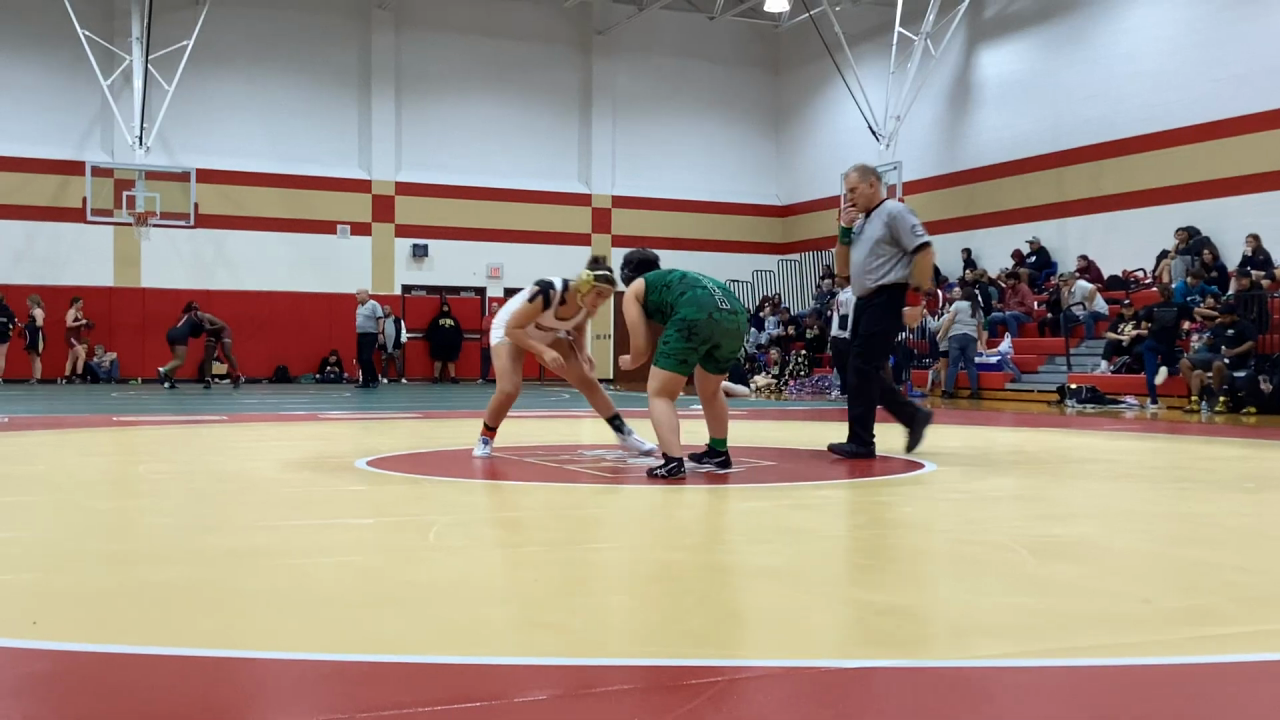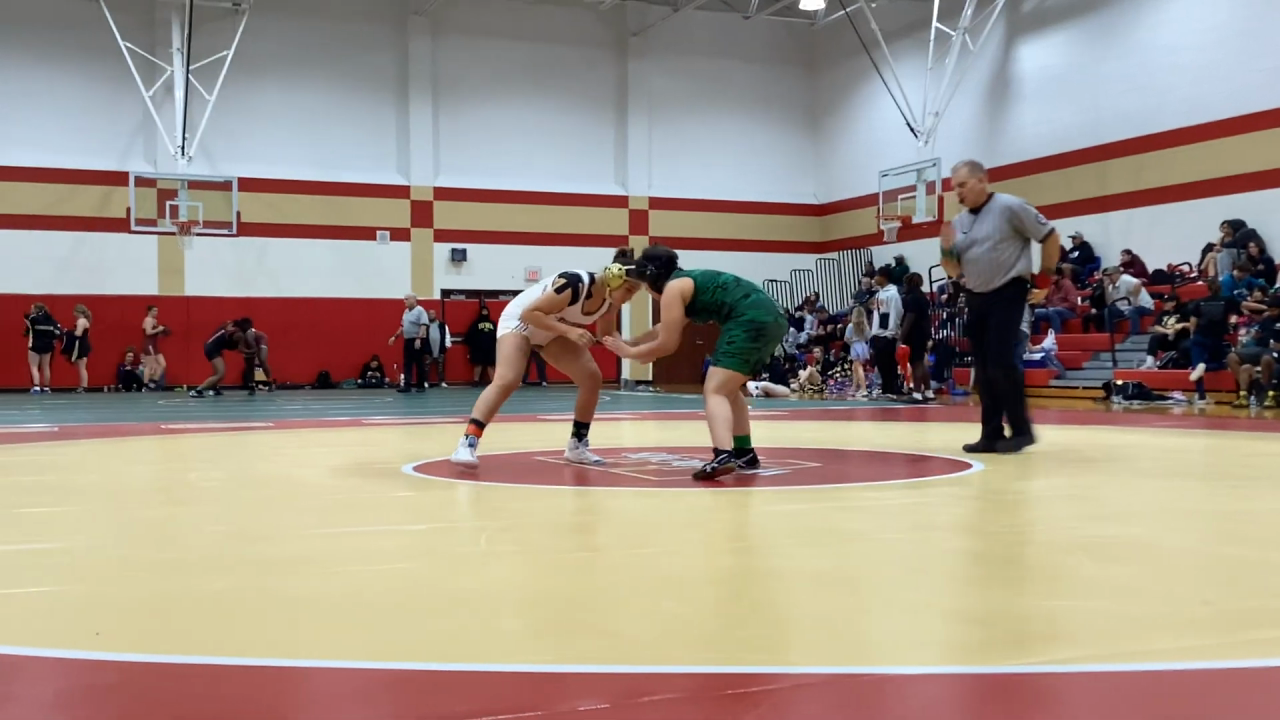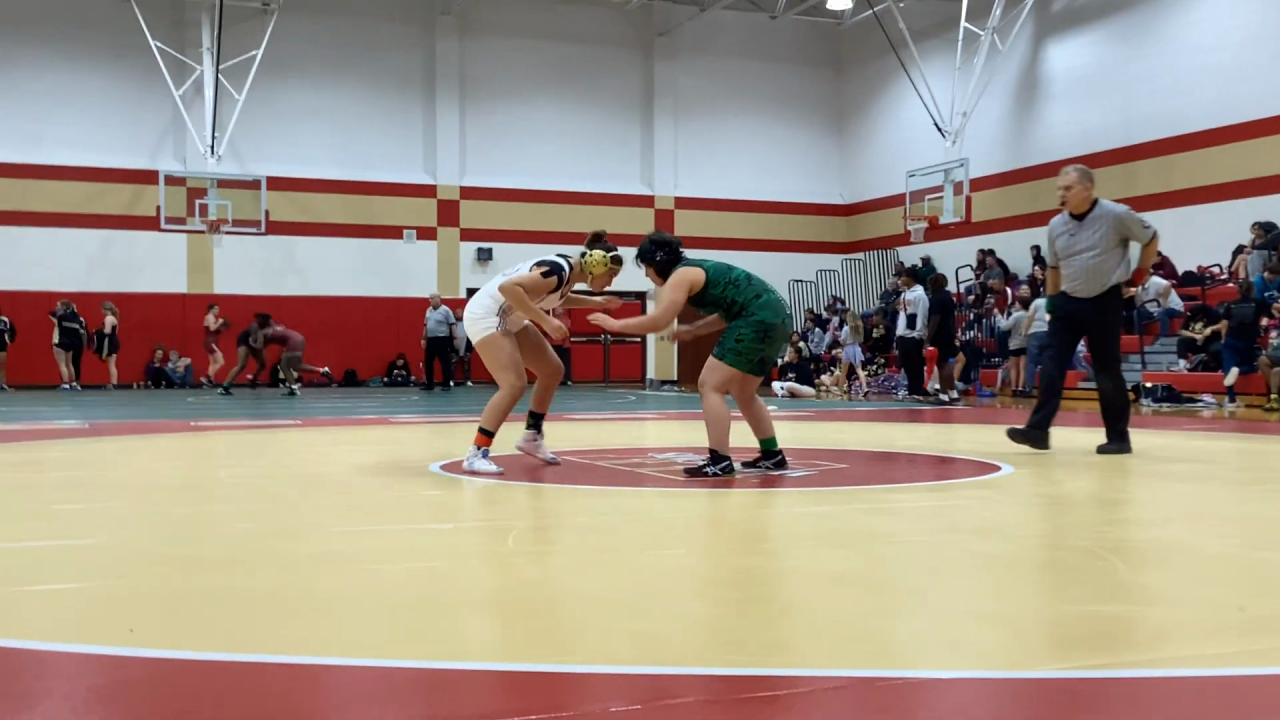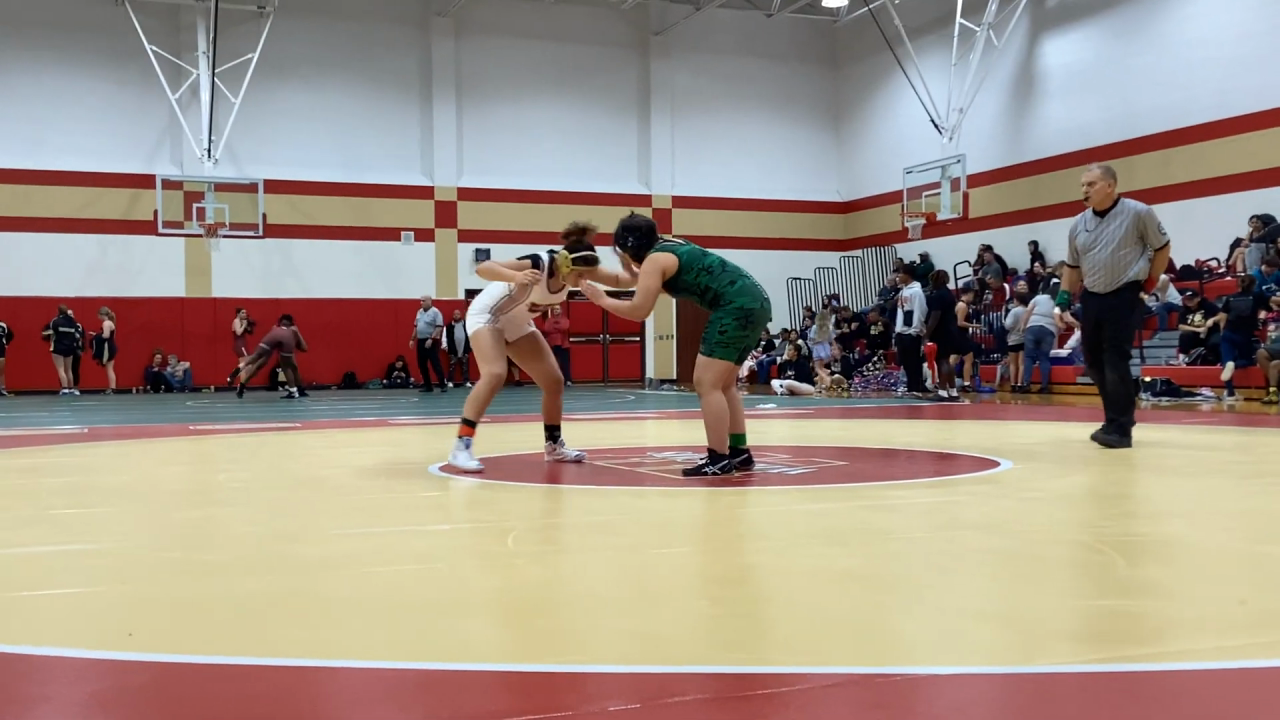
dt=0.5s
person 1, frame 1
left shoulder: (894, 213)
right shoulder: (859, 222)
left elbow: (924, 252)
right elbow: (842, 270)
left wrist: (913, 298)
right wrist: (844, 231)
left hip: (886, 300)
right hip: (865, 302)
left knee: (862, 370)
right knee: (868, 371)
left ankle: (861, 441)
right ankle: (912, 415)
person 1, frame 2
left shoulder: (1011, 207)
right shoulder: (960, 221)
left elbow: (1051, 238)
right elbow: (953, 270)
left wrist: (1043, 278)
right wrist: (946, 249)
left hip: (1007, 295)
right hip: (976, 298)
left knee: (1001, 362)
right knee: (984, 367)
left ankle: (1021, 430)
right ankle: (992, 435)
person 1, frame 3
left shoulder: (1116, 215)
right shoulder: (1056, 225)
left elbow: (1151, 239)
left wrist: (1138, 277)
right wrist: (1050, 301)
left hip: (1105, 303)
right hip: (1067, 303)
left knee: (1107, 370)
right knee: (1053, 365)
left ankle: (1118, 437)
right ankle: (1037, 429)
person 1, frame 4
left shoulder: (1138, 213)
right shoulder: (1079, 224)
left elbow: (1162, 248)
right elbow: (1072, 267)
left wrist: (1149, 284)
right wrist: (1063, 299)
left hip: (1124, 297)
right hip: (1091, 298)
left knee: (1115, 363)
right knee: (1094, 363)
left ankle: (1120, 428)
right ankle: (1119, 416)
person 2, frame 1
left shoulder: (633, 291)
right shoulder: (673, 280)
left elbow: (642, 347)
left wrist: (630, 362)
left hip: (695, 316)
right hip: (734, 315)
left knee: (659, 393)
right knee: (709, 390)
left ankle: (674, 462)
right ankle: (718, 453)
person 2, frame 2
left shoulder: (673, 288)
right shoulder: (691, 282)
left elbow: (667, 344)
right elbow: (668, 331)
left wrist: (630, 353)
right wrist: (631, 342)
left hip: (751, 320)
right hip: (772, 318)
left knee: (715, 392)
right knee: (728, 388)
left ankle: (723, 456)
right ankle: (744, 453)
person 2, frame 3
left shoulder: (681, 276)
right shoulder: (696, 270)
left elbow: (658, 321)
left wrist: (615, 325)
right wrist: (693, 330)
left hip: (759, 319)
right hip: (775, 317)
left knee: (710, 386)
right knee: (743, 392)
left ankle: (720, 460)
right ankle: (772, 455)
person 2, frame 4
left shoulder: (654, 260)
right shoulder: (672, 246)
left elbow: (639, 310)
right elbow: (656, 287)
left wrist: (602, 299)
right wrist: (632, 272)
left hip: (736, 306)
right hip: (754, 303)
left knee: (706, 384)
right knee: (723, 384)
left ankle: (719, 459)
right ankle: (739, 452)
person 3, frame 1
left shoulder: (590, 303)
right shoulder: (548, 292)
left elbow: (579, 328)
right elbow: (511, 329)
left wrist: (582, 352)
right wrist: (545, 351)
left hip: (547, 333)
right hip: (508, 329)
left knee: (586, 380)
right knee: (508, 389)
left ankle: (625, 435)
right ankle: (485, 439)
person 3, frame 2
left shoulder: (611, 300)
right shoulder: (574, 284)
left elbow: (606, 334)
right elbow: (529, 312)
right wrist: (568, 330)
left hip: (554, 331)
right hip: (520, 320)
left knee: (593, 377)
right knee: (506, 381)
left ankle: (578, 445)
right ankle: (467, 444)
person 3, frame 3
left shoulder: (571, 271)
right shoulder: (558, 272)
right elbow: (508, 287)
left wrist: (596, 302)
right wrist: (545, 319)
left hip: (508, 318)
right hip: (485, 315)
left knee: (553, 371)
right knee: (514, 385)
left ankle: (531, 437)
right ankle: (476, 454)
person 3, frame 4
left shoulder: (573, 267)
right shoulder: (539, 265)
left elbow: (618, 281)
right elbow: (483, 268)
right wrist: (515, 276)
left hip: (517, 324)
right hip: (486, 315)
left knee: (554, 381)
right knee: (494, 375)
left ankle: (554, 446)
right ankle: (461, 447)
